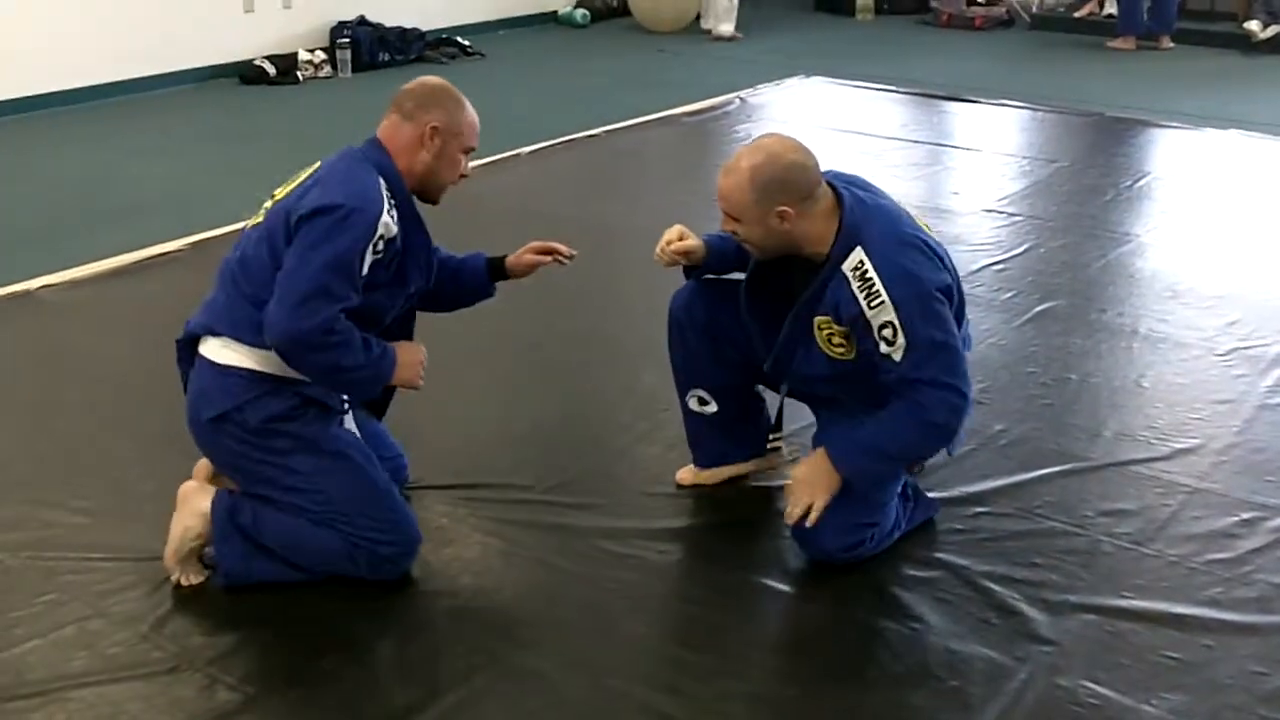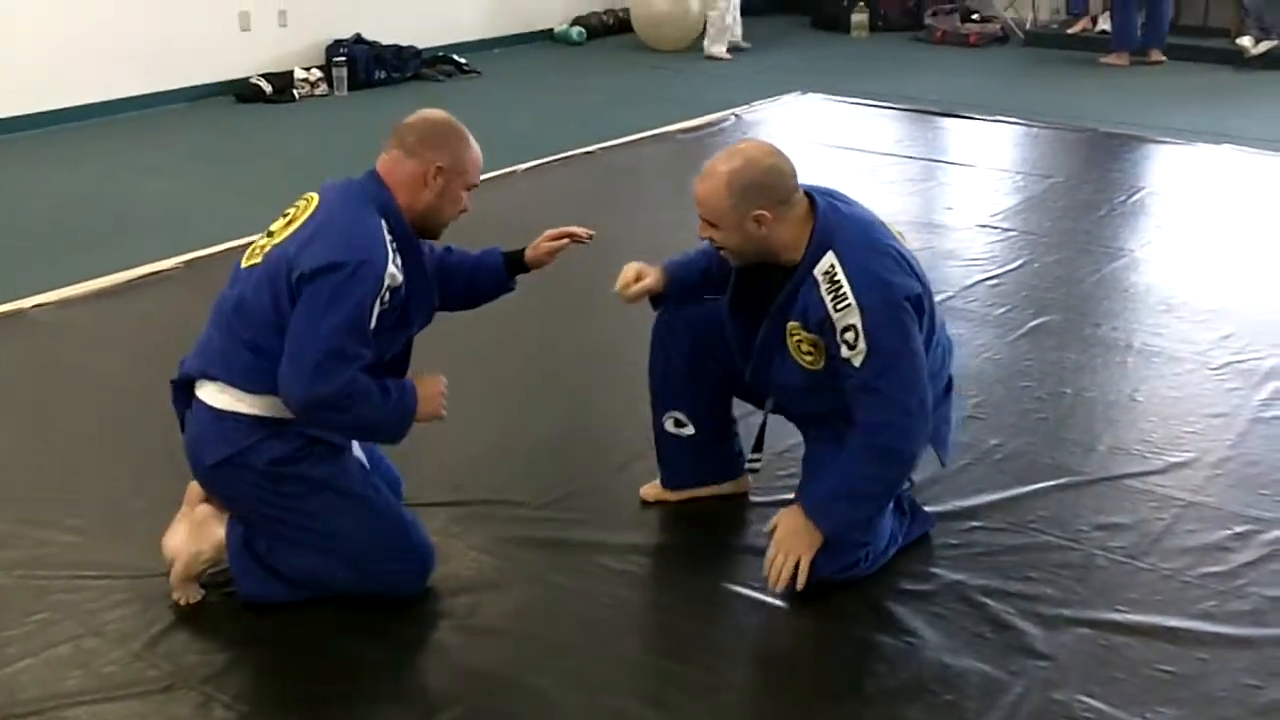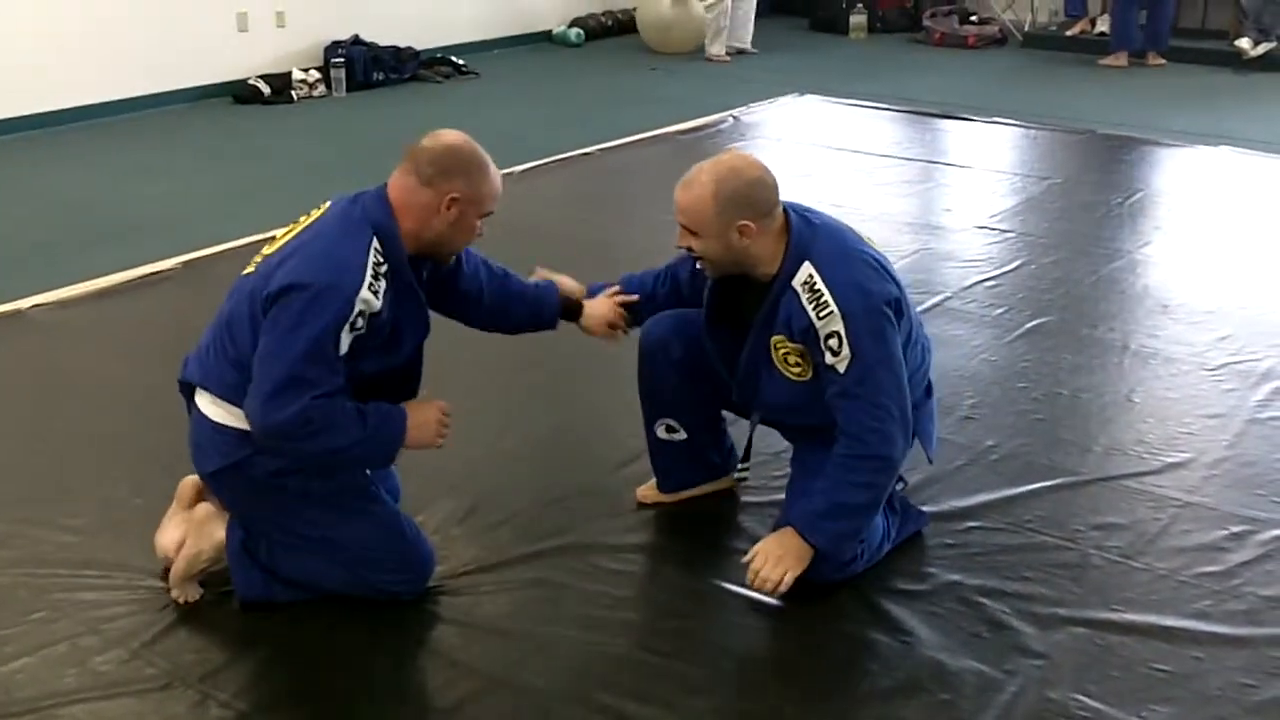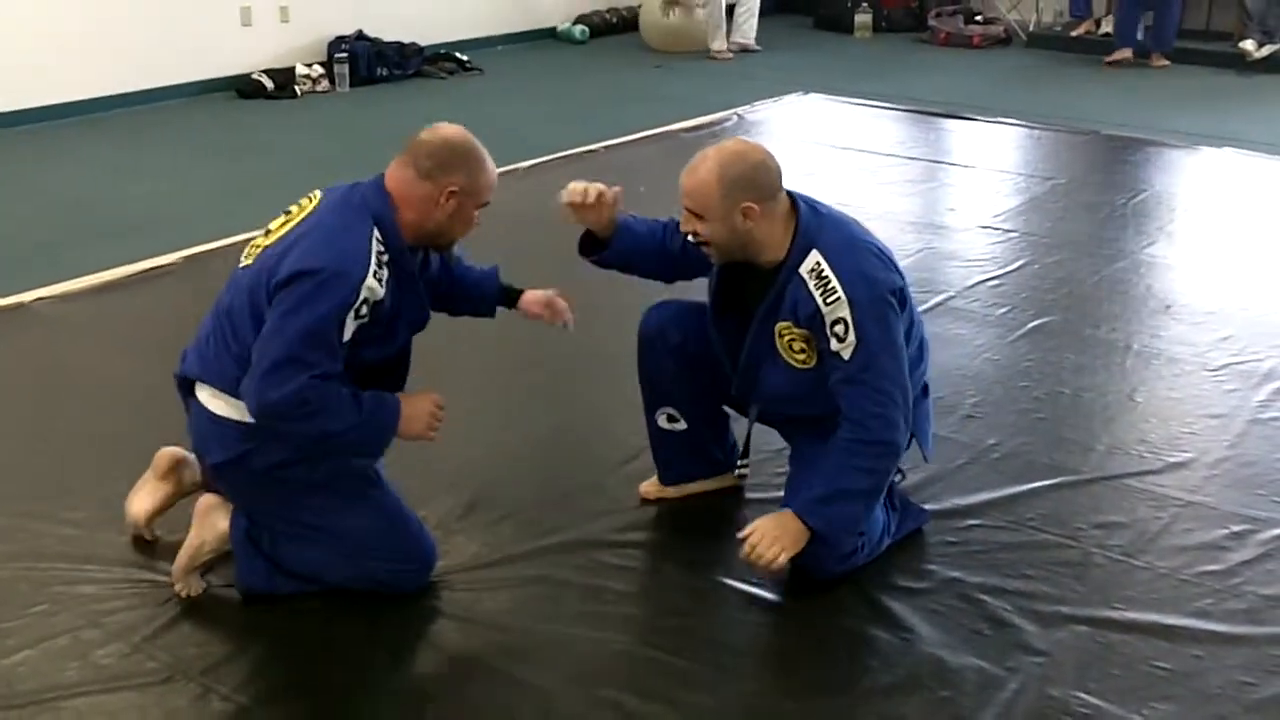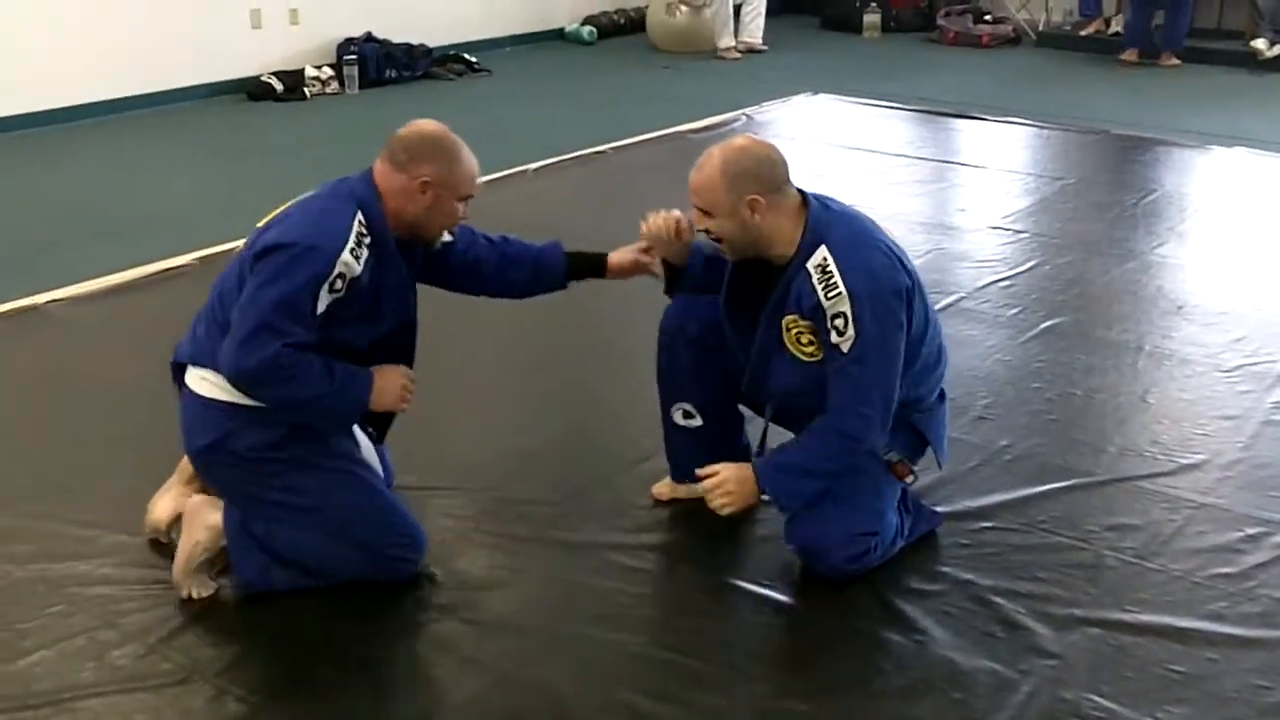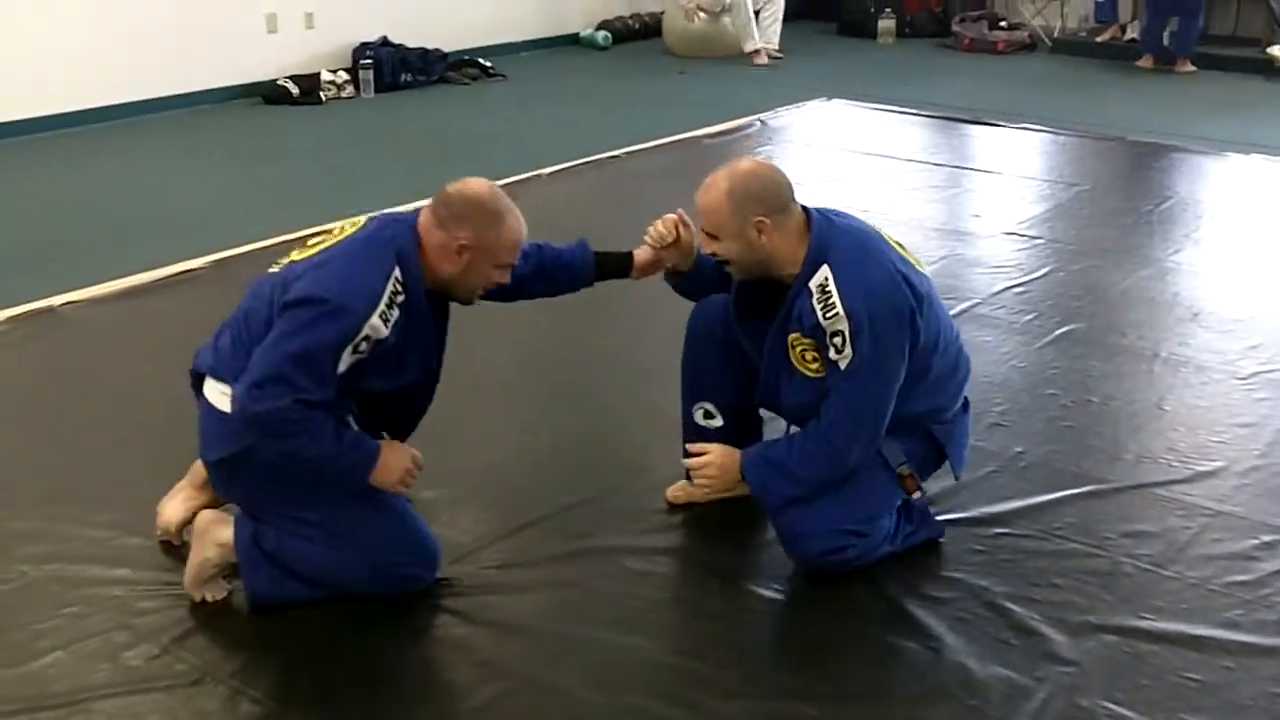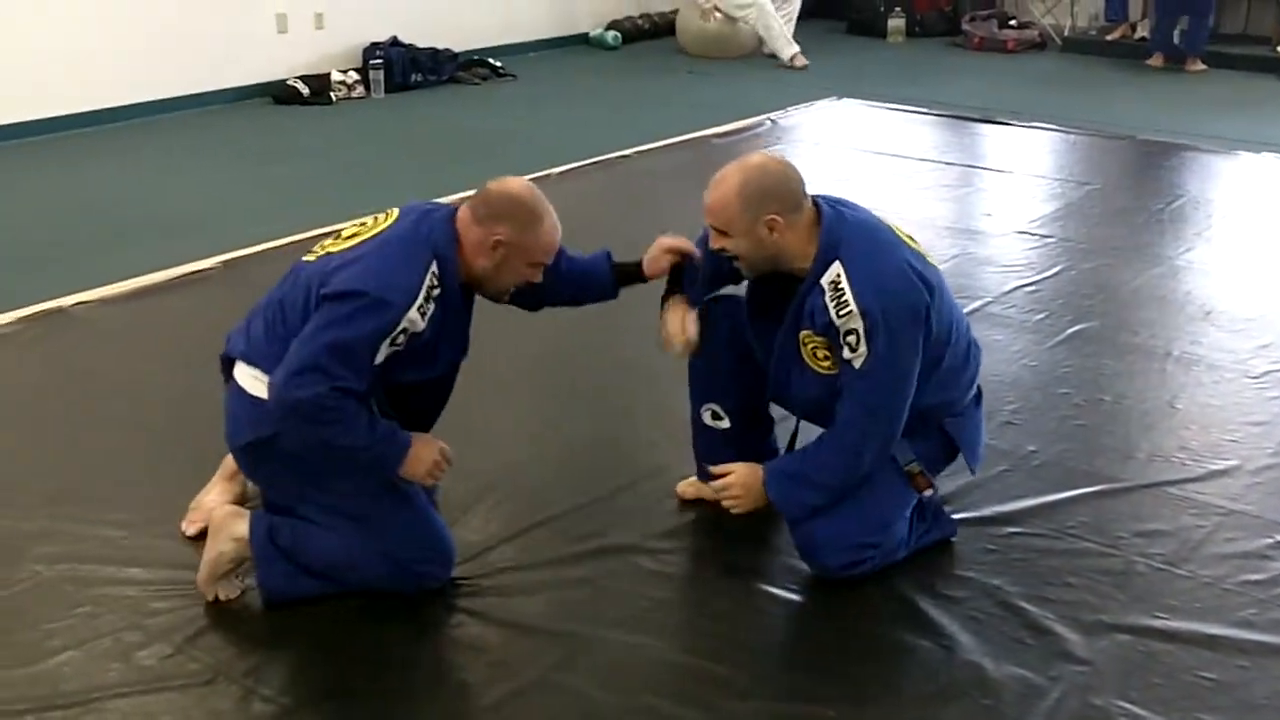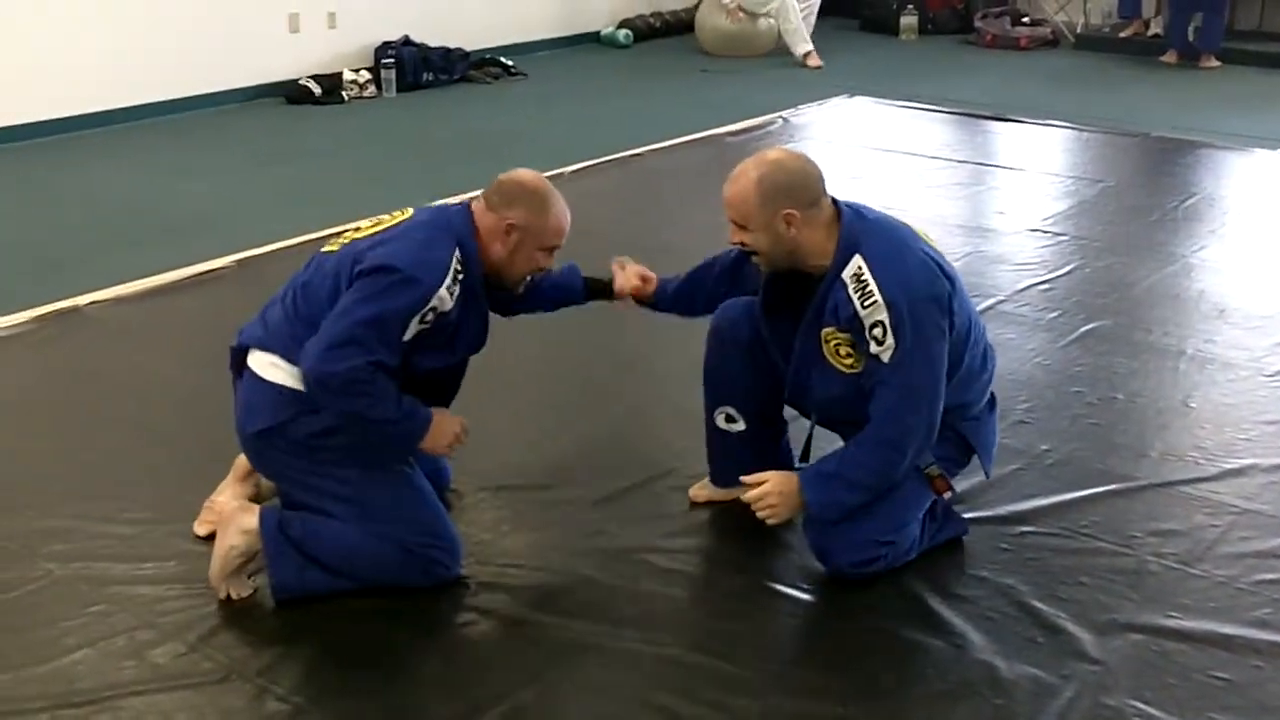
dt=0.3s
person 1, frame 1
left shoulder: (364, 181)
right shoulder: (357, 207)
left elbow: (415, 276)
right elbow: (301, 329)
left wrist: (501, 268)
right wrist: (385, 364)
left hip: (271, 384)
right hip: (252, 397)
left knee: (387, 473)
right knee: (387, 546)
left ankle: (236, 471)
right ankle: (213, 514)
person 1, frame 2
left shoulder: (354, 204)
right shoulder: (357, 254)
left elbow: (423, 275)
right elbow: (320, 390)
left wrist: (519, 262)
right wrist: (407, 401)
left hip: (262, 410)
right hip: (253, 436)
left knee: (381, 494)
right knee: (402, 565)
left ankle: (221, 496)
right ankle: (222, 537)
person 1, frame 3
left shoulder: (374, 222)
right shoulder: (335, 280)
left elbow: (470, 285)
right elbow: (284, 416)
left wrist: (573, 309)
right wrist: (398, 427)
left hip: (268, 418)
right hip: (255, 441)
left knee: (377, 496)
right knee: (402, 568)
left ankle: (217, 493)
right ankle: (225, 537)
person 1, frame 4
left shoulder: (361, 210)
right shoulder: (343, 265)
left elbow: (425, 270)
right elbow: (279, 395)
left wrist: (511, 296)
right wrist: (392, 416)
left hip: (247, 405)
right hip: (258, 433)
left knee: (359, 489)
right knee: (404, 563)
left ankle: (192, 473)
right ankle: (231, 529)
person 1, frame 5
left shoulder: (375, 213)
right shoulder: (320, 245)
left elbow: (479, 259)
right elbow: (256, 364)
left wrist: (599, 265)
right wrist: (363, 389)
left hip: (268, 406)
right hip: (241, 418)
left knee: (371, 480)
right knee: (394, 549)
left ankle: (211, 476)
right ankle: (223, 523)
person 1, frame 6
left shoulder: (411, 236)
right shoulder: (350, 298)
left elbow: (524, 262)
right elbow: (269, 408)
left wrist: (623, 263)
right wrist: (368, 458)
left hip: (293, 402)
right hip: (256, 426)
left knee: (384, 492)
right knee: (408, 562)
left ankle: (218, 482)
right ankle: (233, 541)
person 1, frame 7
left shoulder: (441, 227)
right shoulder: (387, 291)
left elbow: (545, 276)
right elbow: (304, 400)
left wrist: (636, 271)
right wrist: (398, 452)
left hip: (315, 389)
right hip: (282, 413)
left knee: (414, 490)
right knee: (423, 561)
left ankle: (251, 475)
right ankle: (248, 533)
person 1, frame 8
left shoulder: (451, 233)
right shoulder: (420, 270)
left elbow: (506, 289)
right elbow: (334, 372)
left wrist: (599, 287)
right wrist: (418, 426)
left hip: (307, 391)
right hip: (293, 407)
left knee: (426, 482)
right knee: (430, 557)
left ankle: (264, 472)
right ankle: (259, 532)
person 2, frame 1
left shoulder: (896, 275)
right shoulder: (813, 197)
left elbow: (940, 401)
right elbow: (753, 250)
left wrist: (838, 461)
right wrist: (704, 252)
left hip: (895, 404)
left knee: (825, 534)
right knee: (697, 307)
left ankle: (902, 501)
right ankle: (745, 452)
person 2, frame 2
left shoulder: (869, 288)
right shoulder: (786, 210)
left elbow: (894, 429)
right elbow: (724, 262)
left wrist: (817, 519)
right wrist: (666, 279)
left hip: (877, 412)
left knee: (829, 557)
right knee: (683, 327)
left ankle: (886, 502)
right ankle: (706, 472)
person 2, frame 3
left shoulder: (848, 296)
right shoulder: (744, 240)
left elbow: (874, 438)
right elbow: (679, 283)
left wrist: (805, 534)
right wrist: (591, 299)
left hip: (867, 413)
left knee: (822, 557)
right knee: (666, 340)
left ankle: (882, 507)
right ankle: (696, 473)
person 2, frame 4
left shoulder: (852, 285)
right shoulder: (740, 231)
left elbow: (875, 427)
right elbow: (672, 249)
left wrist: (802, 517)
right wrist: (606, 227)
left hip: (864, 415)
left knee: (817, 550)
right knee: (665, 329)
left ankle: (880, 504)
right ankle: (705, 468)
person 2, frame 5
left shoulder: (859, 279)
right shoulder: (761, 230)
left elbow: (856, 422)
right elbow: (722, 276)
left wrist: (762, 479)
right wrist: (680, 256)
left hip: (877, 418)
left knee: (827, 545)
right knee: (686, 323)
left ankle: (898, 508)
right ankle: (709, 467)
person 2, frame 6
left shoulder: (863, 297)
right shoulder: (792, 231)
left elbow: (849, 434)
right elbow: (728, 276)
left wrist: (749, 469)
right wrist: (684, 261)
left hip: (901, 423)
right hip: (822, 391)
left knee: (809, 536)
right knee: (713, 320)
left ankle: (902, 512)
right ankle: (717, 477)
person 2, frame 7
left shoulder: (875, 293)
right shoulder: (803, 221)
left elbow: (865, 434)
right elbow: (712, 252)
left wrist: (772, 486)
right wrist: (680, 298)
left hip: (913, 417)
right hip: (835, 385)
left knee: (830, 547)
right knee: (718, 323)
left ankle: (918, 514)
right ankle: (733, 470)
person 2, frame 8
left shoulder: (897, 289)
right shoulder: (797, 242)
left elbow: (902, 431)
right elbow: (736, 272)
left wrist: (808, 490)
right wrist: (659, 291)
left hip: (933, 423)
right hip: (854, 392)
left knee: (844, 547)
right knee: (737, 324)
left ankle: (924, 507)
right ankle: (749, 471)
